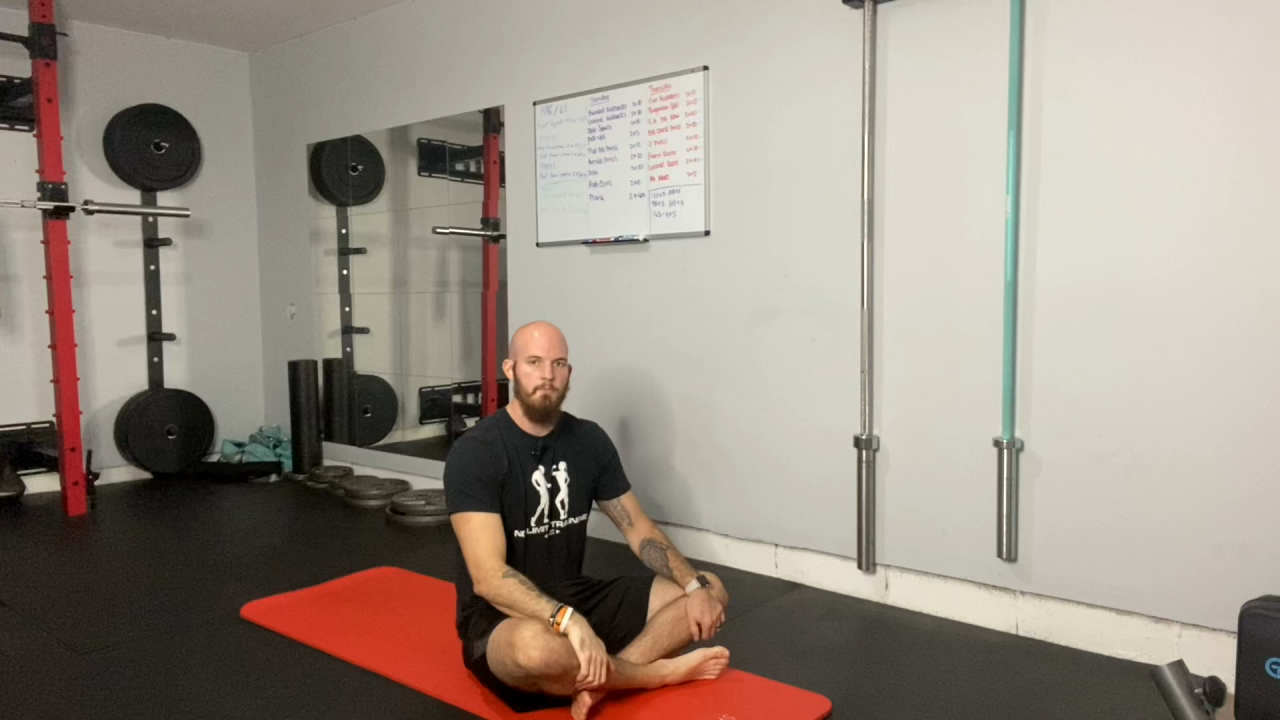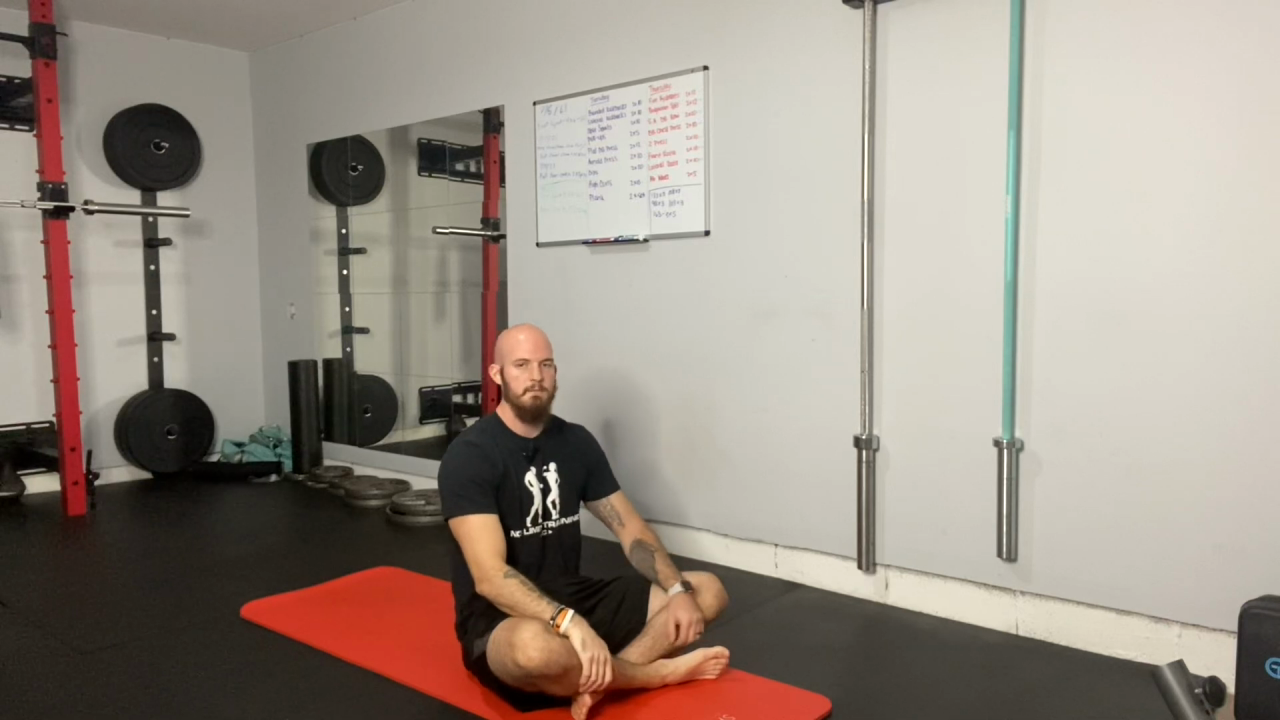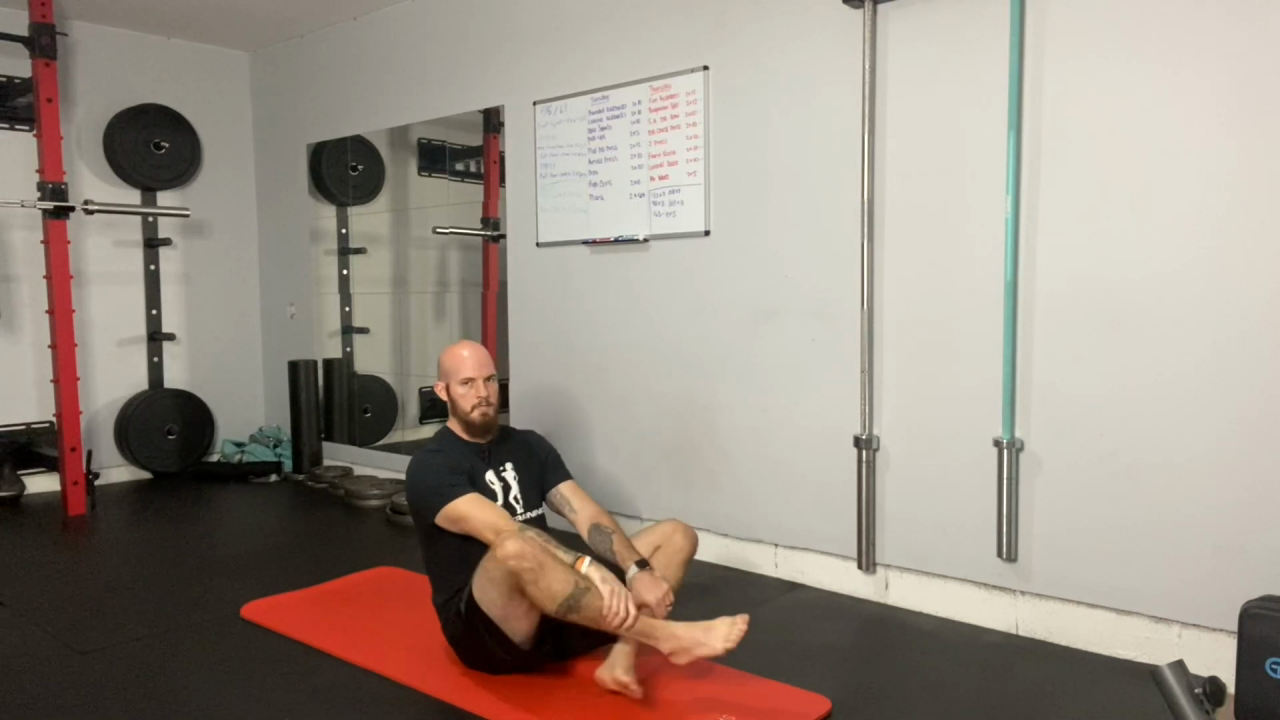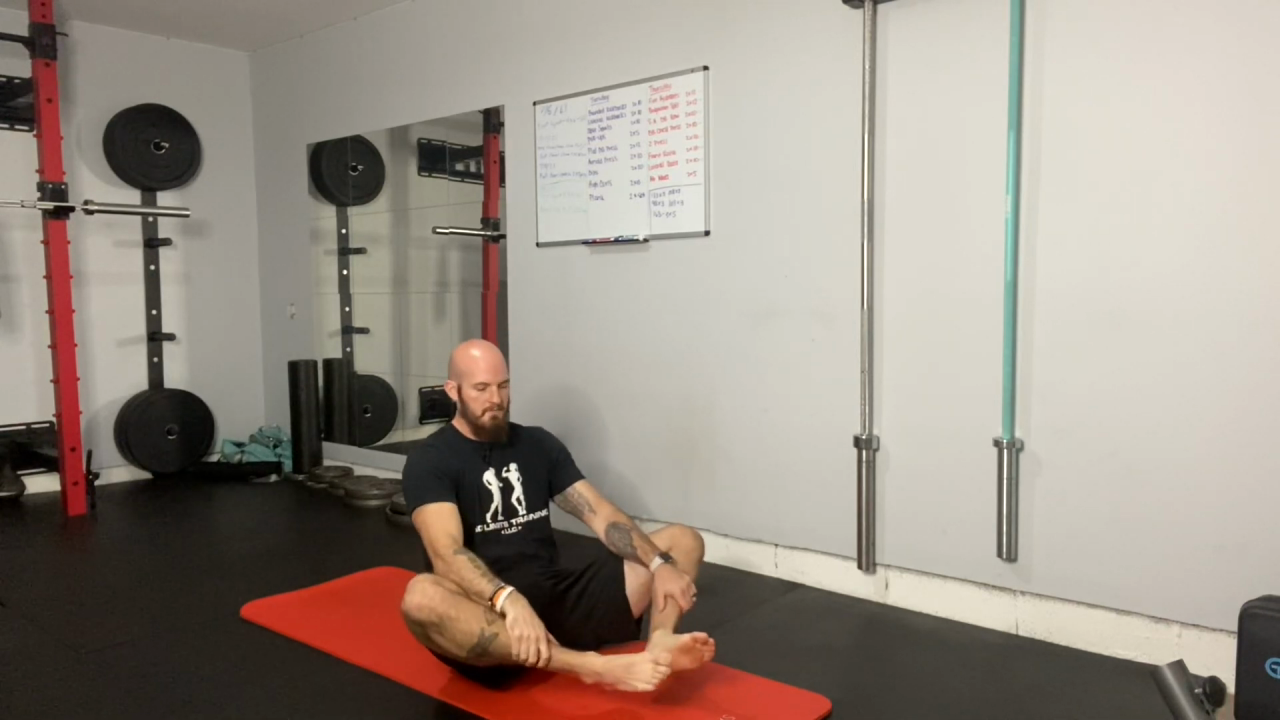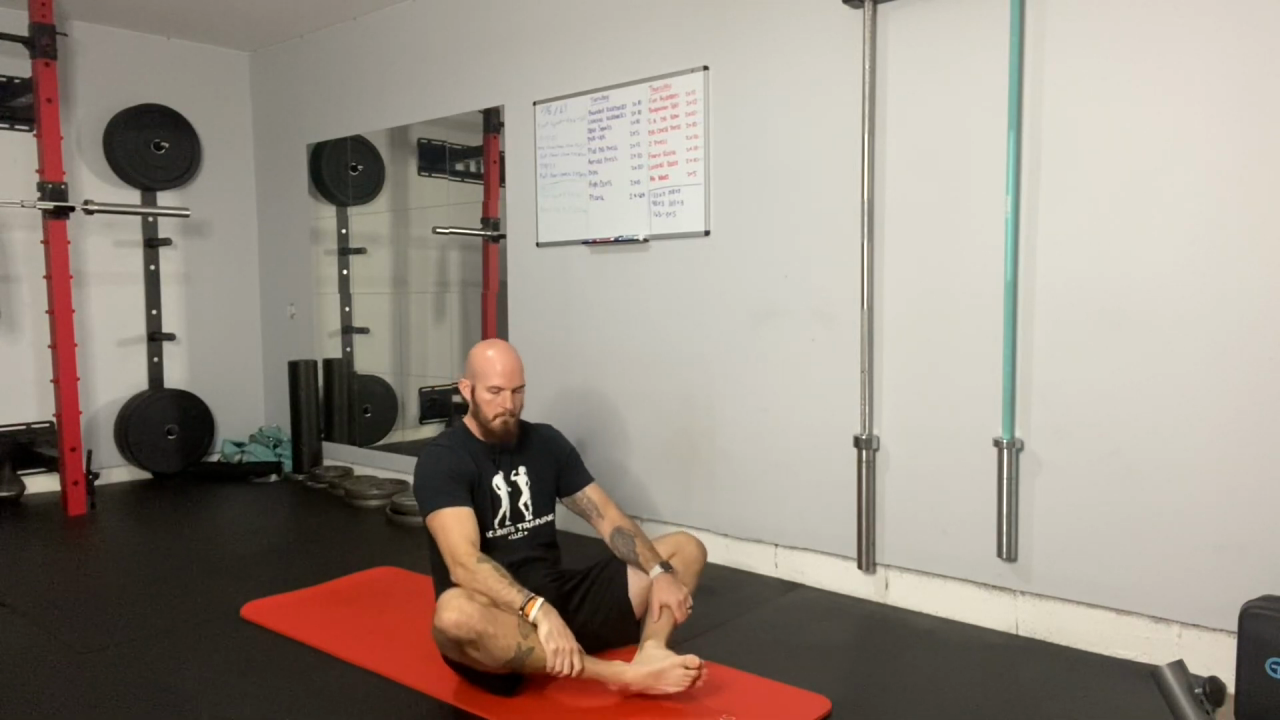
dt=1s
person 1, frame 1
left shoulder: (589, 440)
right shoulder: (476, 452)
left elbow: (637, 527)
right elbow: (488, 577)
left wrist: (693, 584)
right wrist: (568, 620)
left hip: (575, 595)
right hip: (501, 616)
left knee: (711, 592)
right knee: (535, 647)
left ankle: (600, 679)
right ankle: (659, 671)
person 1, frame 2
left shoulder: (576, 441)
right shoulder: (469, 456)
left elbow: (629, 526)
right elbow: (490, 577)
left wrist: (678, 590)
right wrist: (571, 624)
left hip: (572, 595)
right hip: (499, 620)
left knee: (708, 592)
right knee: (536, 648)
left ankle: (601, 679)
right ankle: (656, 672)
person 1, frame 3
left shoulder: (529, 445)
right shoulder: (431, 466)
left elbow: (586, 516)
right elbow: (506, 534)
left wrist: (641, 571)
right wrist: (588, 567)
left hip: (553, 608)
right hip: (491, 625)
left knee: (675, 535)
right knee: (515, 551)
left ankle: (620, 658)
right ankle: (667, 637)
person 1, frame 4
left shoulder: (538, 443)
right shoulder: (430, 461)
left elbow: (602, 516)
right elbow: (448, 554)
left wrist: (661, 564)
right wrist: (509, 599)
left hip: (558, 596)
right hip: (489, 614)
left knee: (682, 540)
right knee: (421, 599)
left ankle: (659, 645)
right ankle: (588, 666)
person 1, frame 5
left shoulder: (546, 441)
right shoulder: (442, 460)
left elbow: (607, 517)
right elbow: (464, 563)
left wrist: (659, 572)
right wrist: (539, 610)
left hip: (559, 594)
right hip: (497, 614)
left knee: (686, 548)
right knee: (454, 614)
left ankle: (651, 652)
right ankle: (618, 673)
